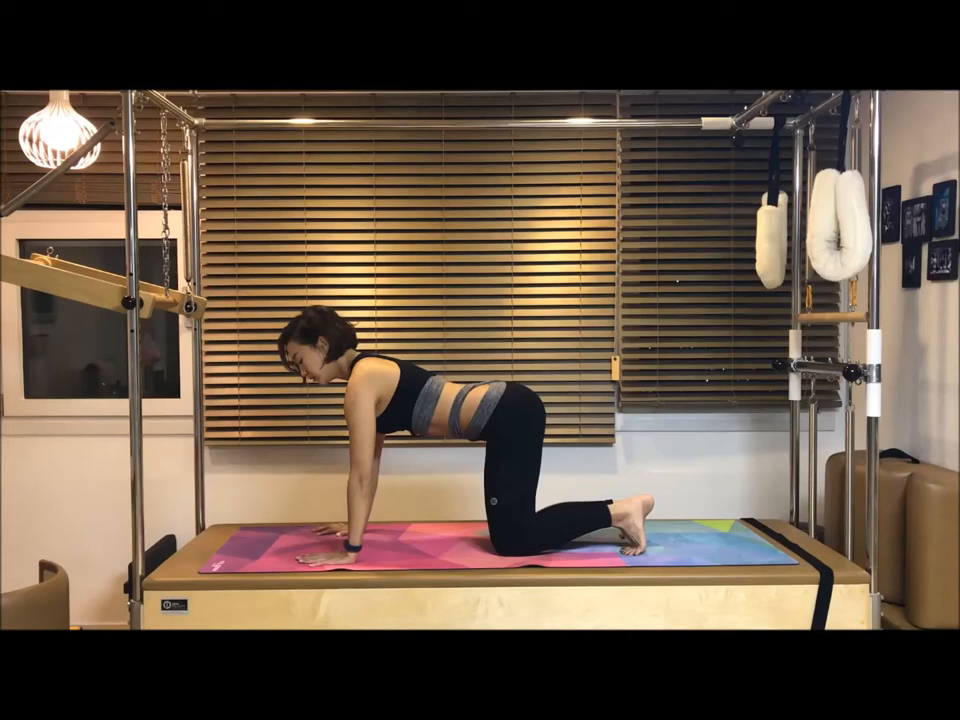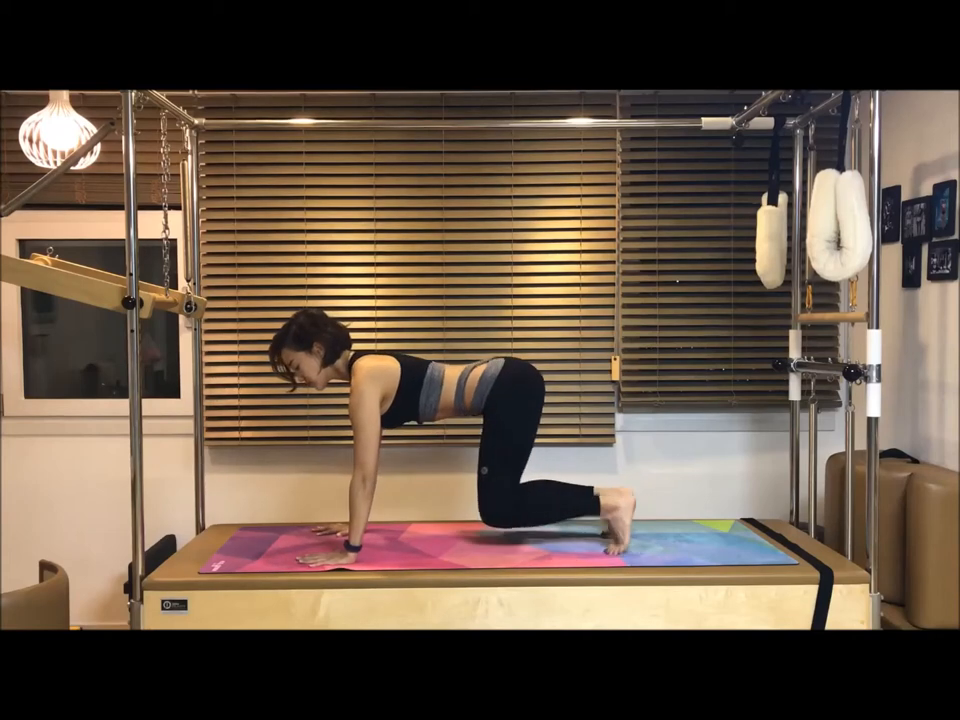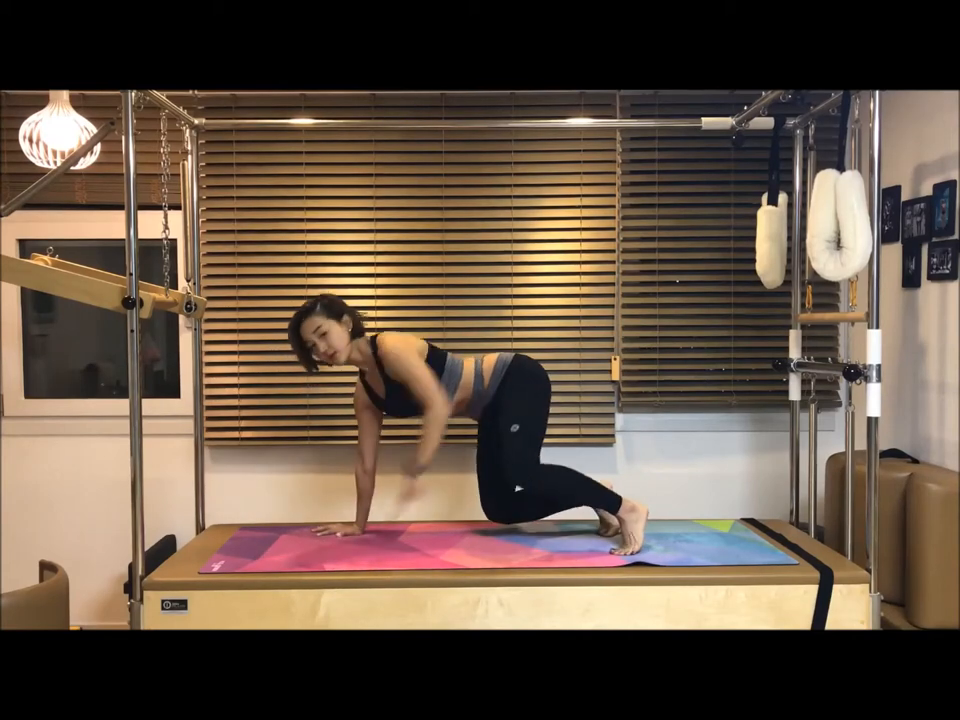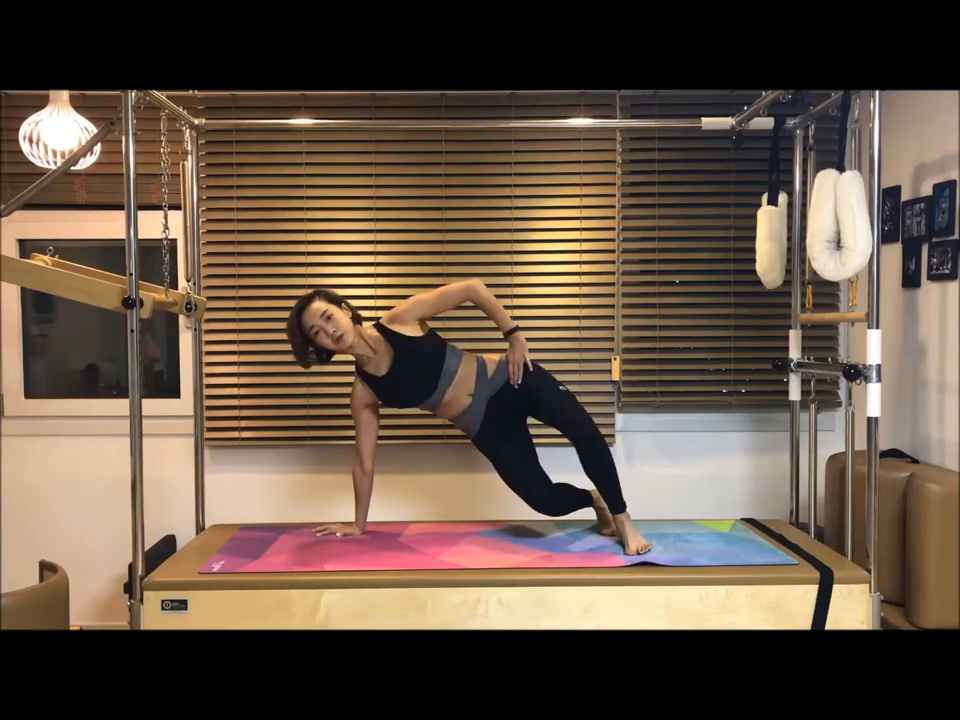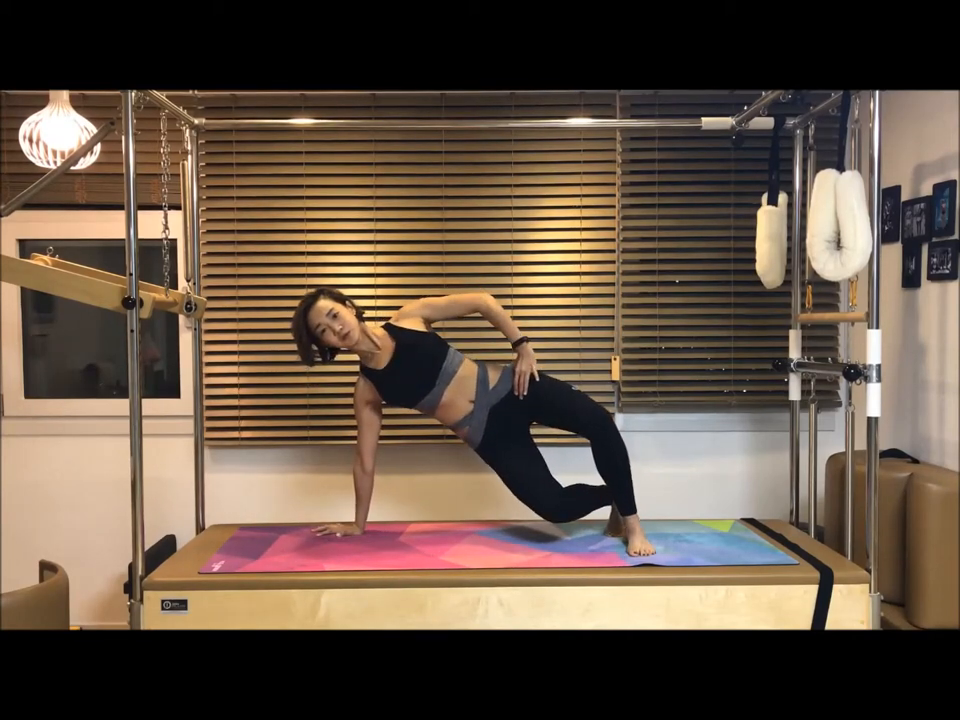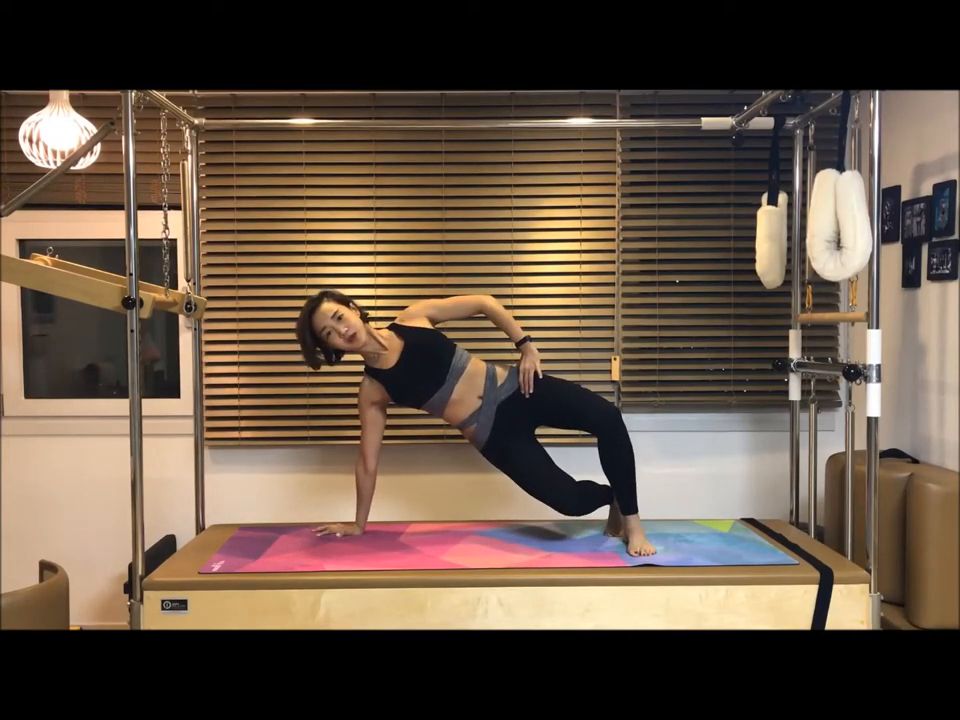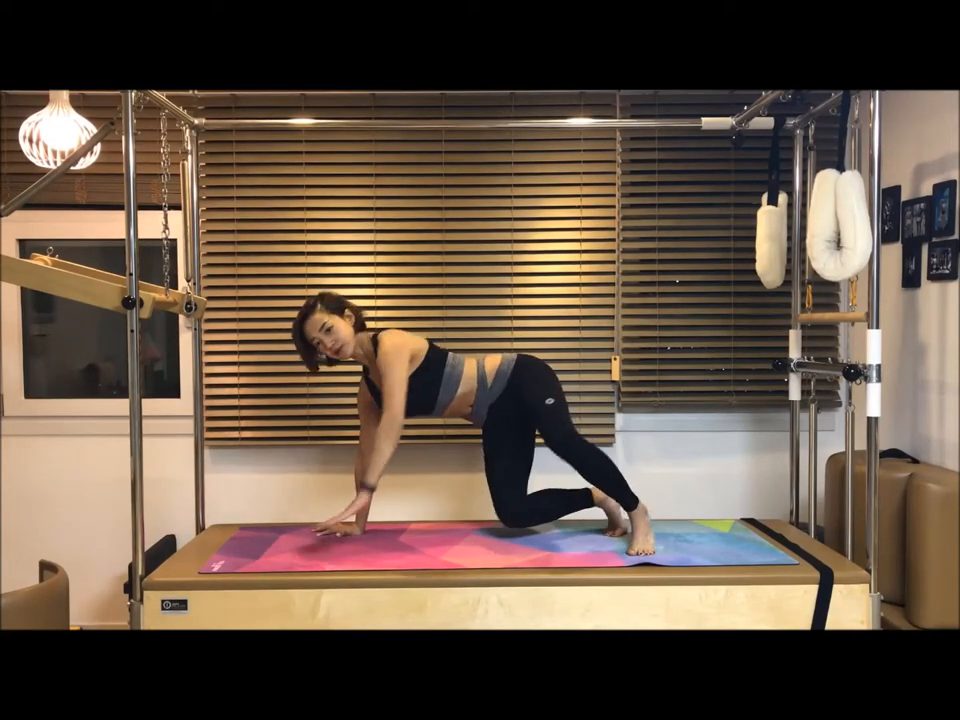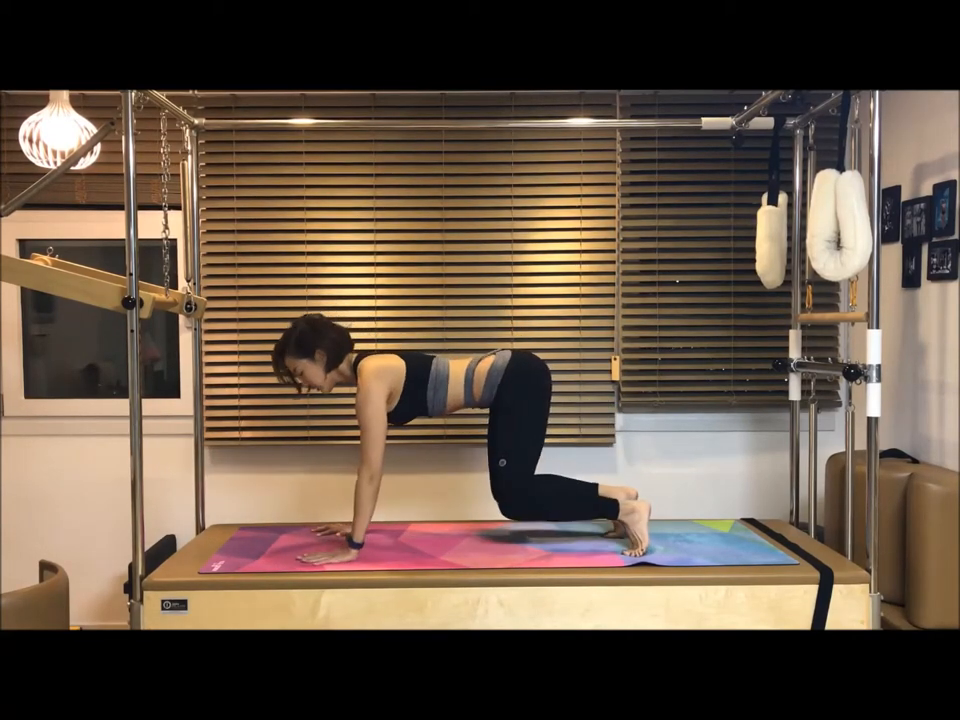
dt=0.7s
person 1, frame 1
left shoulder: (360, 384)
right shoulder: (369, 373)
left elbow: (361, 474)
right elbow: (372, 463)
left wrist: (350, 549)
right wrist: (356, 525)
left hip: (511, 415)
right hip: (509, 407)
left knee: (510, 540)
right knee: (513, 522)
left ankle: (621, 513)
right ankle: (624, 508)
person 1, frame 2
left shoulder: (365, 380)
right shoulder: (368, 371)
left elbow: (365, 473)
right elbow: (368, 465)
left wrist: (351, 549)
right wrist: (354, 524)
left hip: (511, 387)
right hip: (506, 384)
left knee: (497, 509)
right knee: (501, 494)
left ankle: (610, 505)
right ankle: (606, 497)
person 1, frame 3
left shoulder: (391, 349)
right shoulder: (364, 391)
left elbow: (439, 409)
right elbow: (366, 460)
left wrist: (414, 470)
right wrist: (359, 523)
left hip: (515, 377)
right hip: (492, 403)
left knee: (521, 466)
right knee: (499, 509)
left ankle: (626, 509)
right ankle: (594, 499)
person 1, frame 4
left shoulder: (401, 320)
right shoulder: (364, 391)
left elbow: (472, 288)
right elbow: (364, 461)
left wrist: (514, 335)
right wrist: (358, 523)
left hip: (509, 379)
right hip: (486, 426)
left knee: (580, 427)
right knee: (543, 499)
left ankle: (622, 518)
right ankle: (595, 500)
person 1, frame 5
left shoulder: (409, 317)
right shoulder: (367, 389)
left elbow: (482, 301)
right elbow: (365, 460)
left wrist: (522, 345)
right wrist: (359, 523)
left hip: (510, 388)
right hip: (489, 434)
left knee: (598, 421)
right knee: (555, 508)
left ankle: (631, 520)
right ankle: (610, 496)
person 1, frame 6
left shoulder: (413, 318)
right shoulder: (372, 389)
left elbow: (484, 303)
right elbow: (367, 461)
left wrist: (525, 344)
right wrist: (358, 523)
left hip: (516, 388)
right hip: (494, 434)
left knee: (607, 417)
right knee: (569, 500)
left ankle: (631, 521)
right ankle: (612, 496)
person 1, frame 7
left shoulder: (391, 344)
right shoulder: (367, 387)
left elbow: (393, 423)
right elbow: (367, 453)
left wrist: (364, 492)
right wrist: (360, 522)
left hip: (520, 376)
right hip: (498, 413)
left knee: (562, 440)
right knee: (512, 511)
left ankle: (636, 512)
right ankle: (601, 497)
person 1, frame 8
left shoulder: (371, 378)
right shoulder: (369, 371)
left elbow: (371, 471)
right elbow: (371, 467)
left wrist: (354, 545)
right wrist: (356, 524)
left hip: (519, 378)
right hip: (507, 380)
left knee: (515, 500)
right knee: (509, 489)
left ankle: (627, 509)
right ankle: (613, 495)
